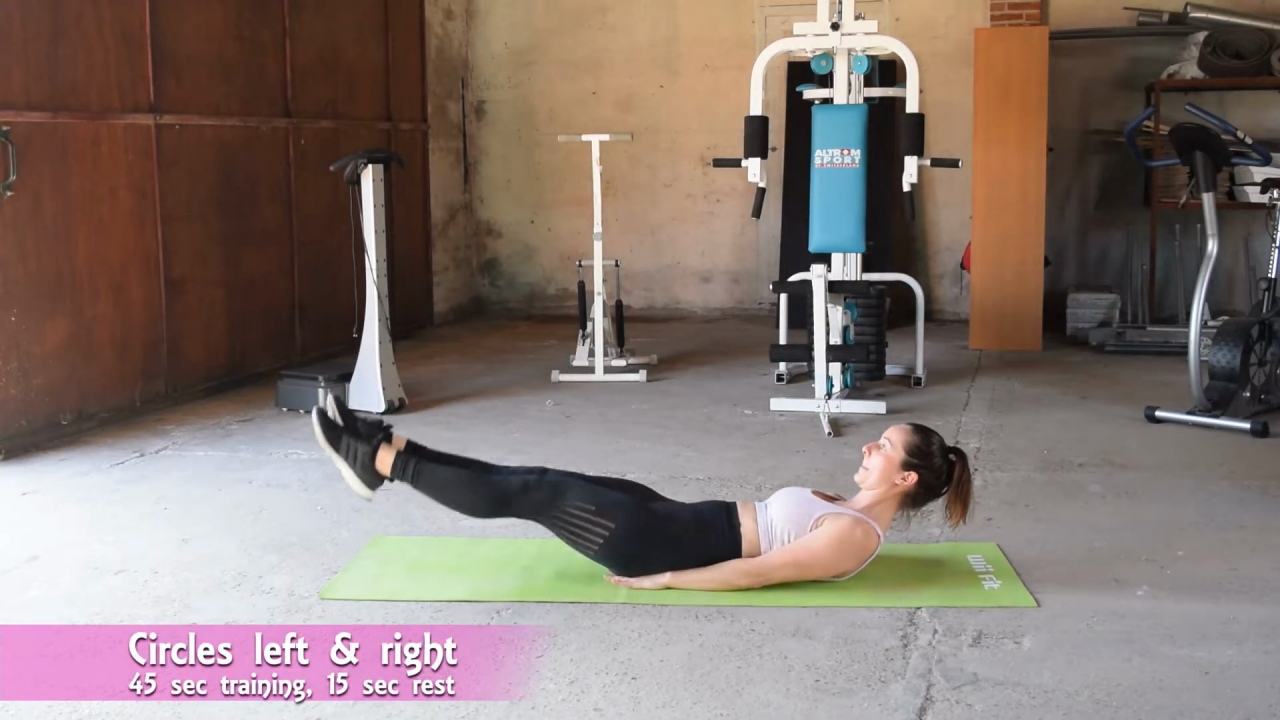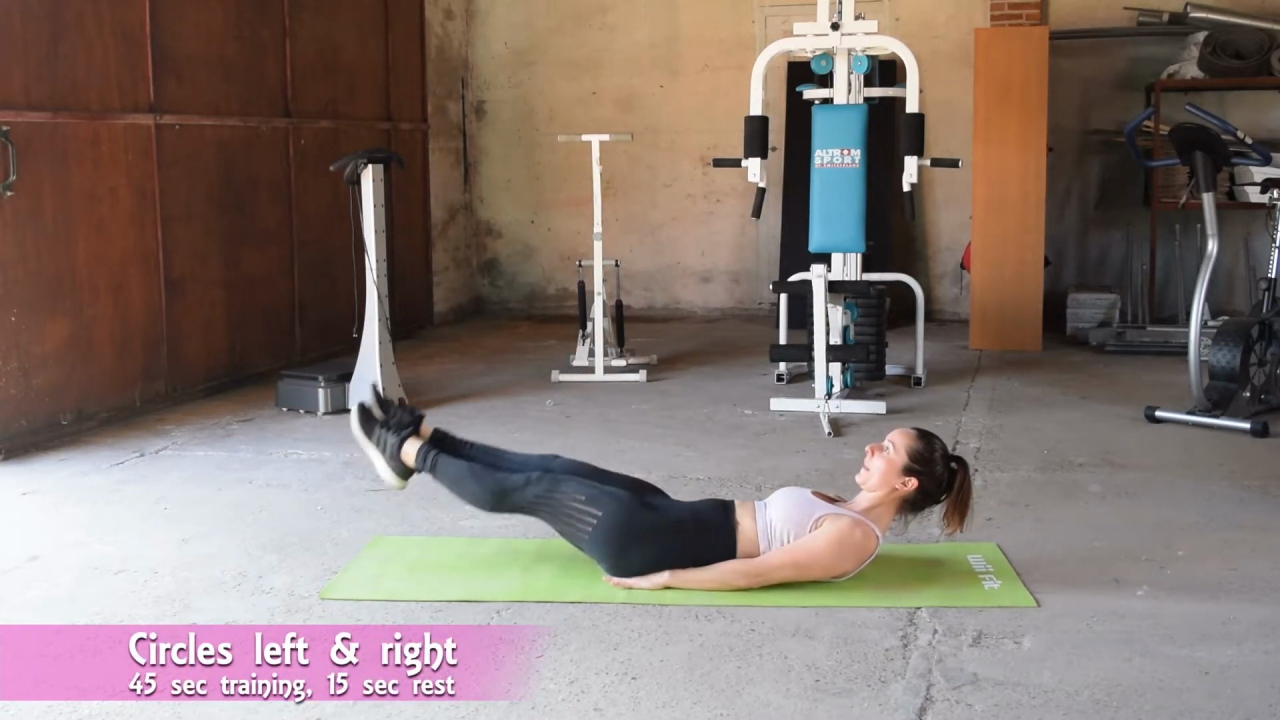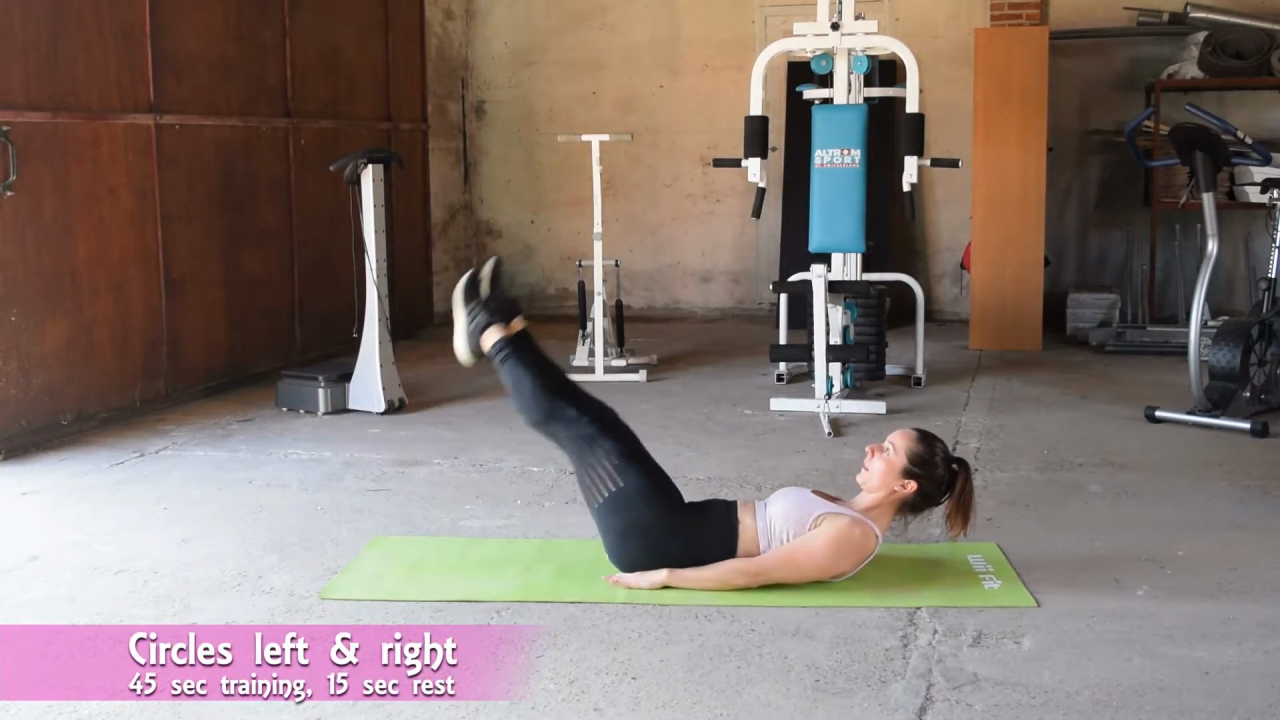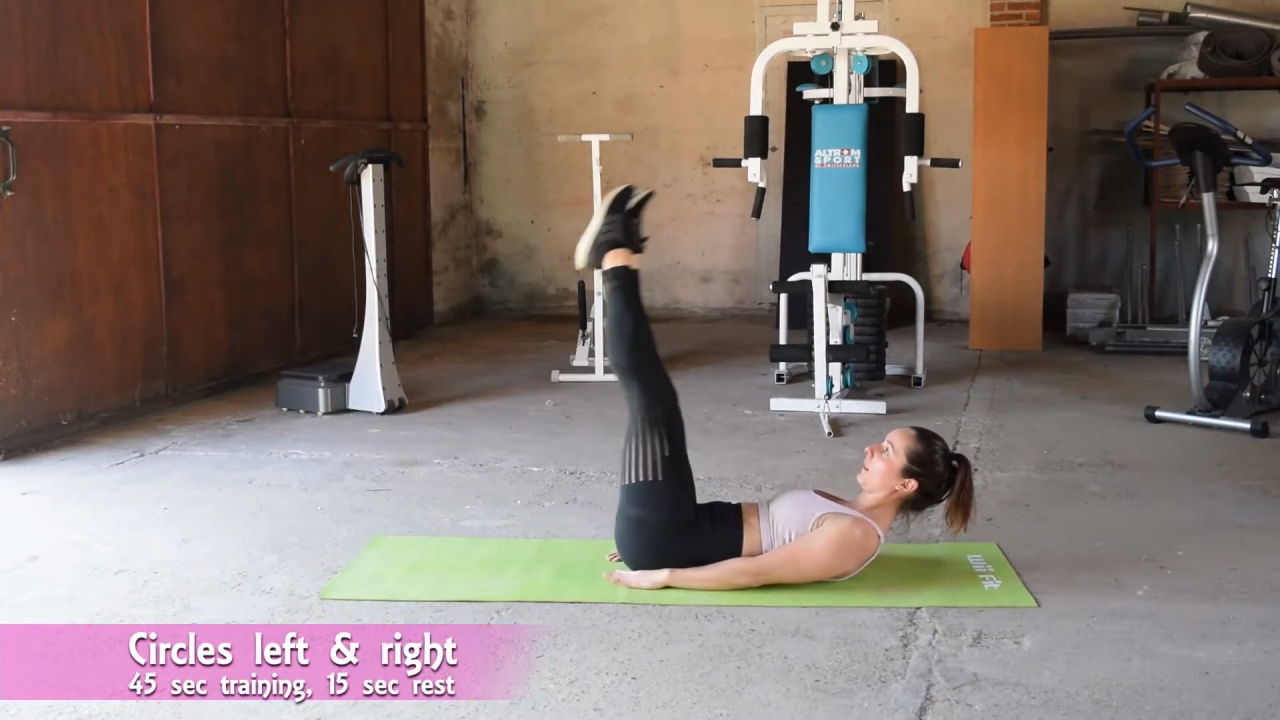
dt=0.2s
person 1, frame 1
left shoulder: (853, 535)
right shoulder: (851, 509)
left elbow: (761, 572)
left wrist: (663, 577)
left hip: (671, 545)
right hip: (686, 522)
left knee: (534, 493)
right knee: (545, 483)
left ankle: (383, 458)
right ankle: (386, 451)
person 1, frame 2
left shoulder: (853, 537)
right shoulder: (850, 511)
left elbow: (758, 571)
left wrist: (661, 579)
left hip: (665, 543)
right hip: (686, 518)
left knee: (538, 488)
right knee: (556, 471)
left ankle: (411, 451)
right ankle: (418, 440)
person 1, frame 3
left shoulder: (851, 538)
right shoulder: (854, 513)
left elbow: (754, 574)
left wrist: (661, 577)
left hip: (667, 542)
right hip: (691, 527)
left knee: (576, 428)
right knee: (599, 423)
left ankle: (490, 335)
right ankle: (504, 326)
person 1, frame 4
left shoulder: (855, 536)
right shoulder: (855, 512)
left elbow: (758, 572)
left wrist: (658, 576)
left hip: (667, 543)
right hip: (691, 533)
left knee: (648, 391)
left ankle: (616, 256)
